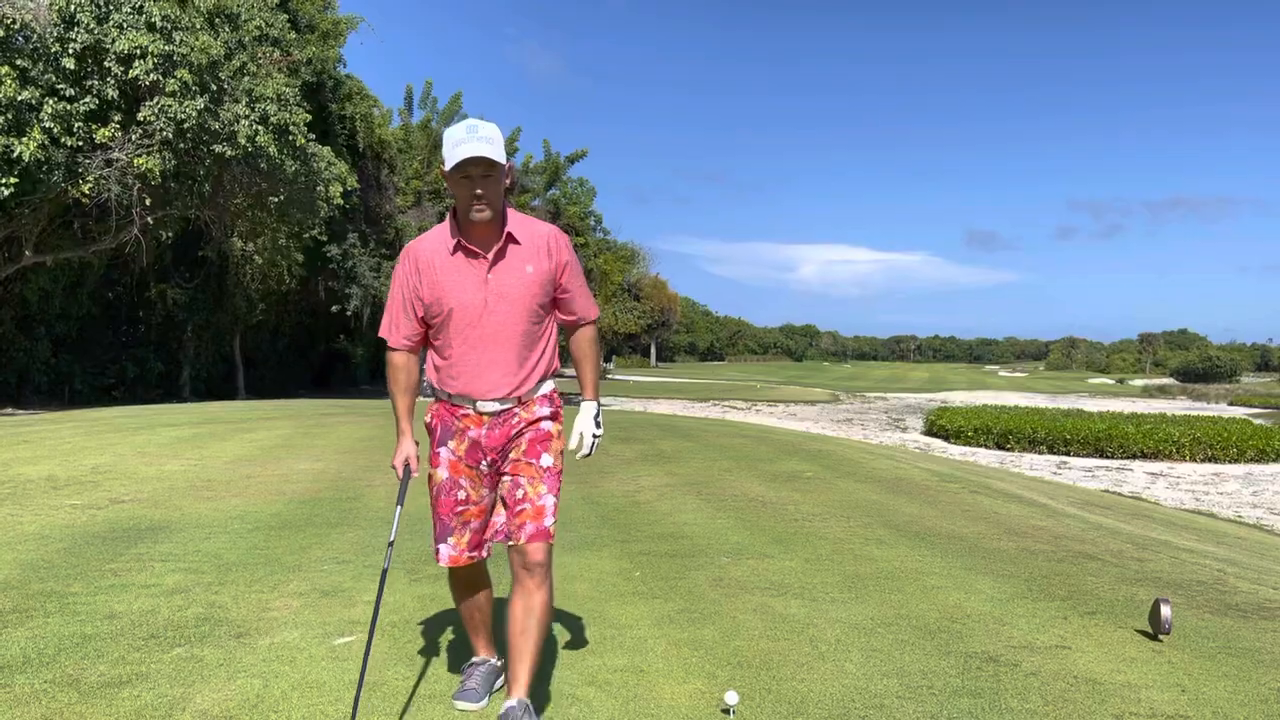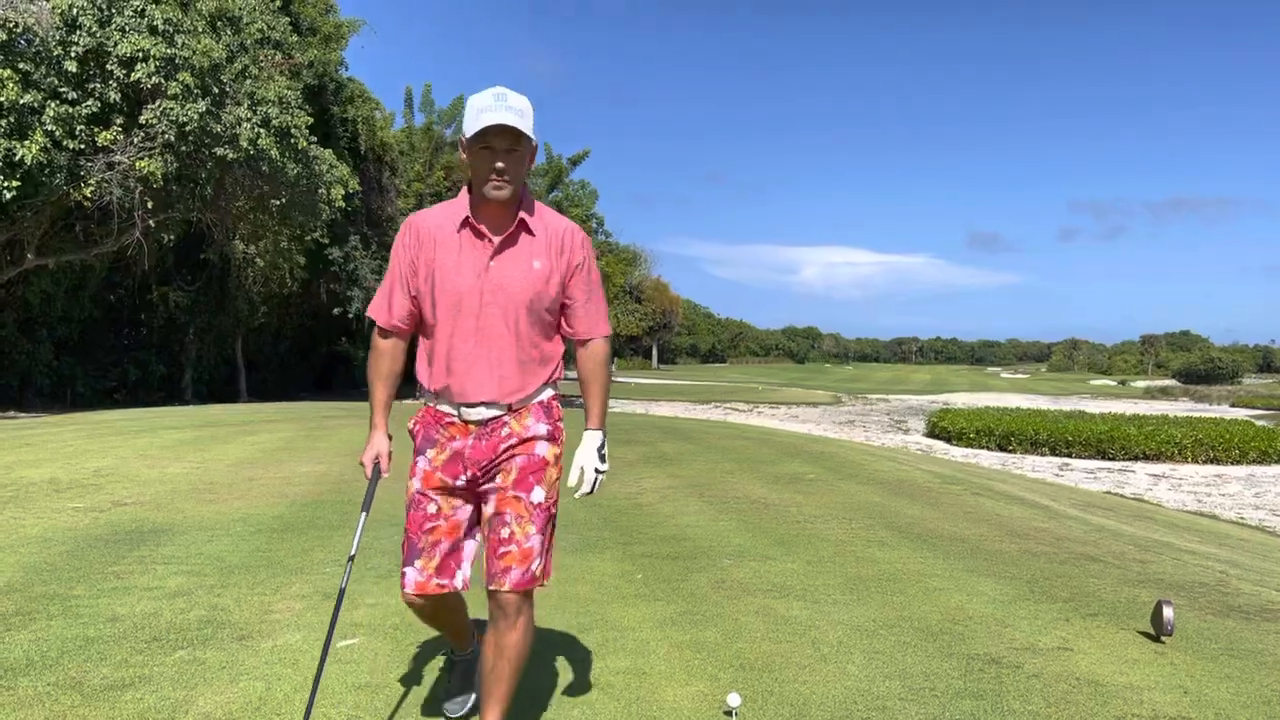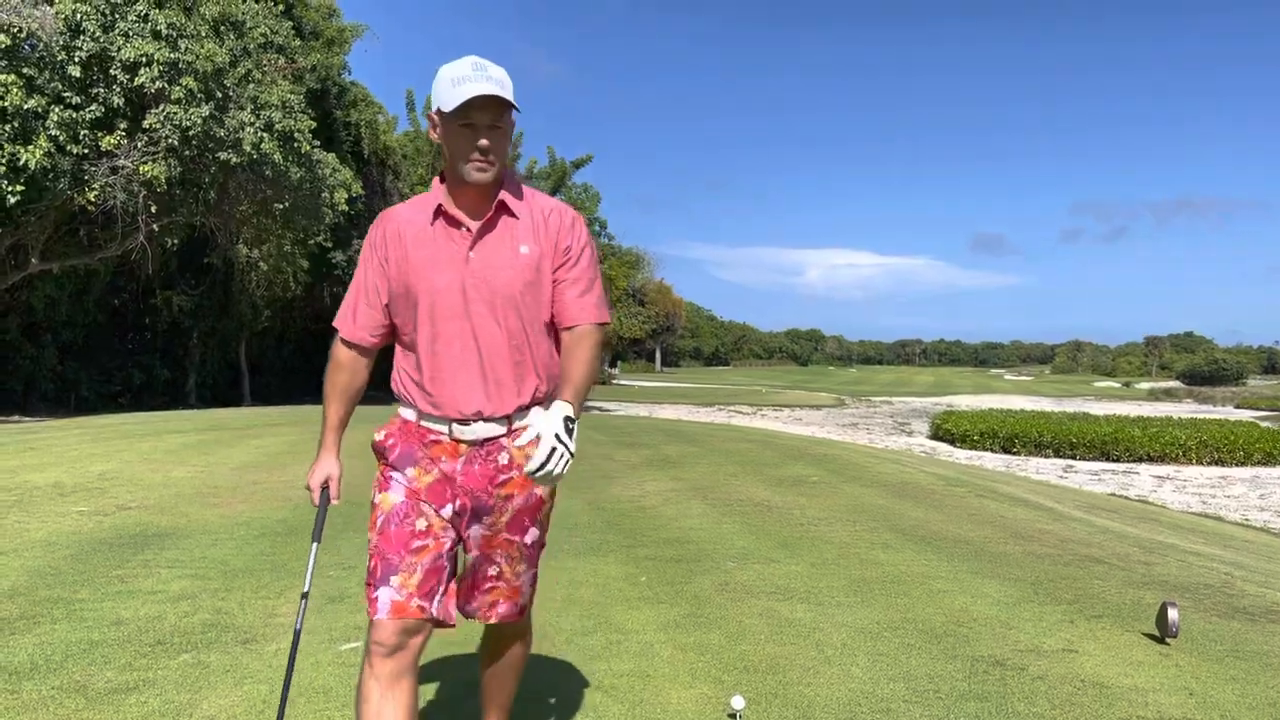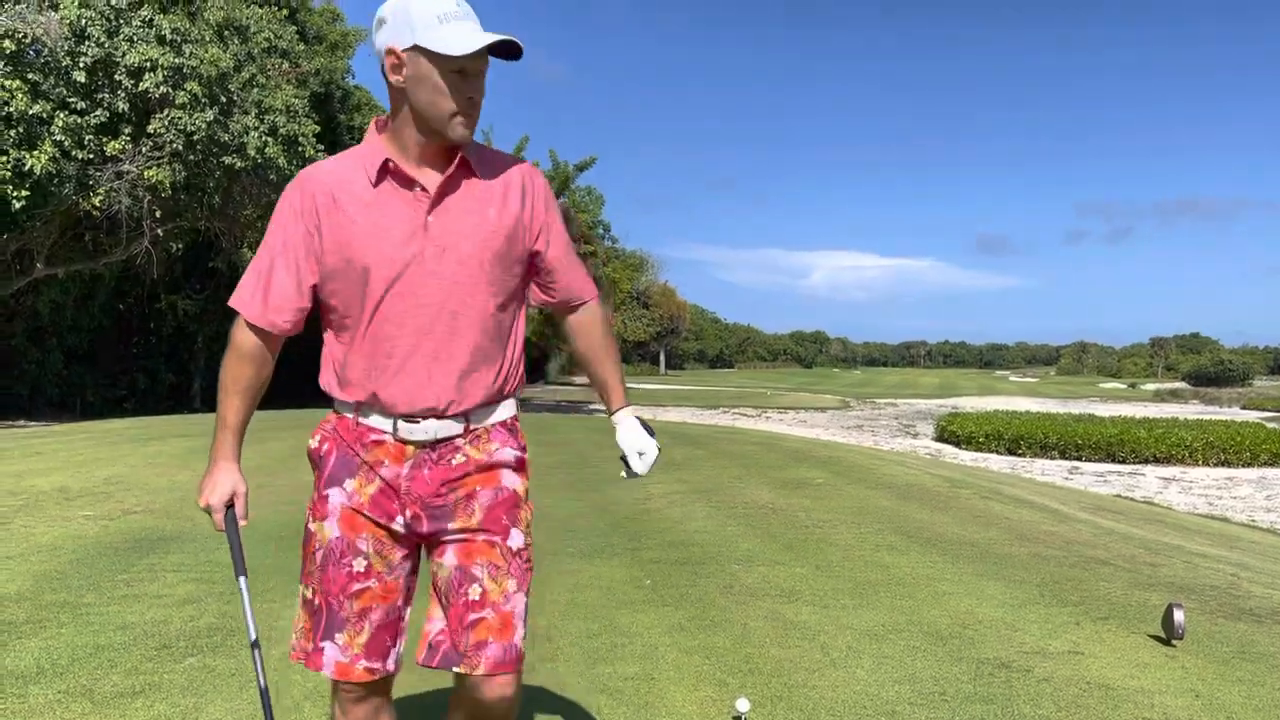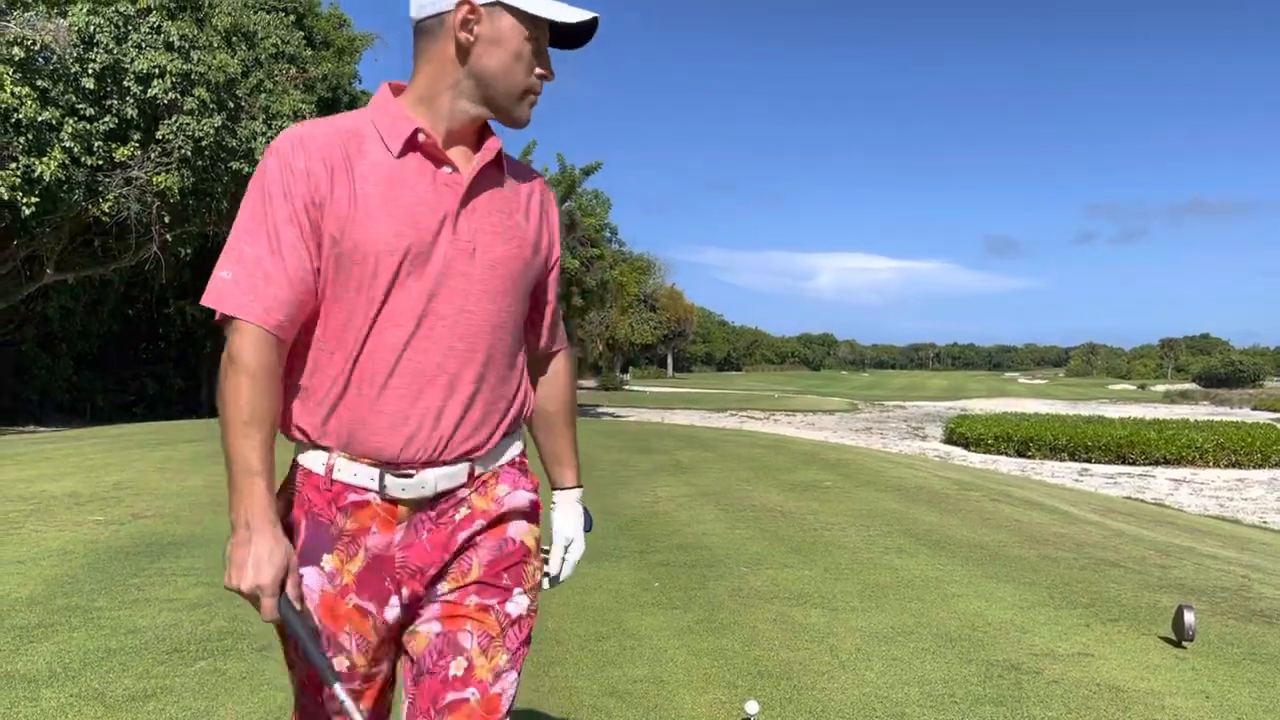
dt=0.4s
person 1, frame 1
left shoulder: (549, 243)
right shoulder: (420, 256)
left elbow: (582, 323)
right elbow: (402, 349)
left wrist: (590, 404)
right wrist: (405, 434)
left hip: (530, 419)
right hip: (458, 424)
left knee: (532, 553)
right knee: (462, 556)
right ankle: (484, 658)
person 1, frame 2
left shoulder: (566, 240)
right shoulder: (422, 232)
left elbow: (593, 339)
right elbow: (390, 332)
left wrist: (595, 434)
right wrist: (378, 427)
left hip: (525, 433)
right hip: (443, 431)
left knee: (512, 589)
right knee: (423, 588)
right ankle: (464, 645)
person 1, frame 3
left shoulder: (557, 225)
right shoulder: (394, 229)
left elbow: (586, 332)
right elbow: (354, 344)
left wrist: (562, 411)
right wrist: (329, 448)
left hip: (516, 455)
right hip: (420, 449)
left knee: (505, 618)
right knee: (392, 635)
person 1, frame 4
left shoulder: (518, 187)
right shoulder: (319, 191)
left elbow: (579, 303)
right elbow: (258, 327)
left wrist: (621, 411)
right wrist: (224, 456)
left hip: (480, 457)
right hip: (363, 459)
person 1, frame 5
left shoulder: (530, 200)
right shoulder: (312, 156)
right elbow: (252, 340)
left wrist: (566, 491)
right wrist: (253, 520)
left hip: (484, 514)
right hip: (343, 516)
